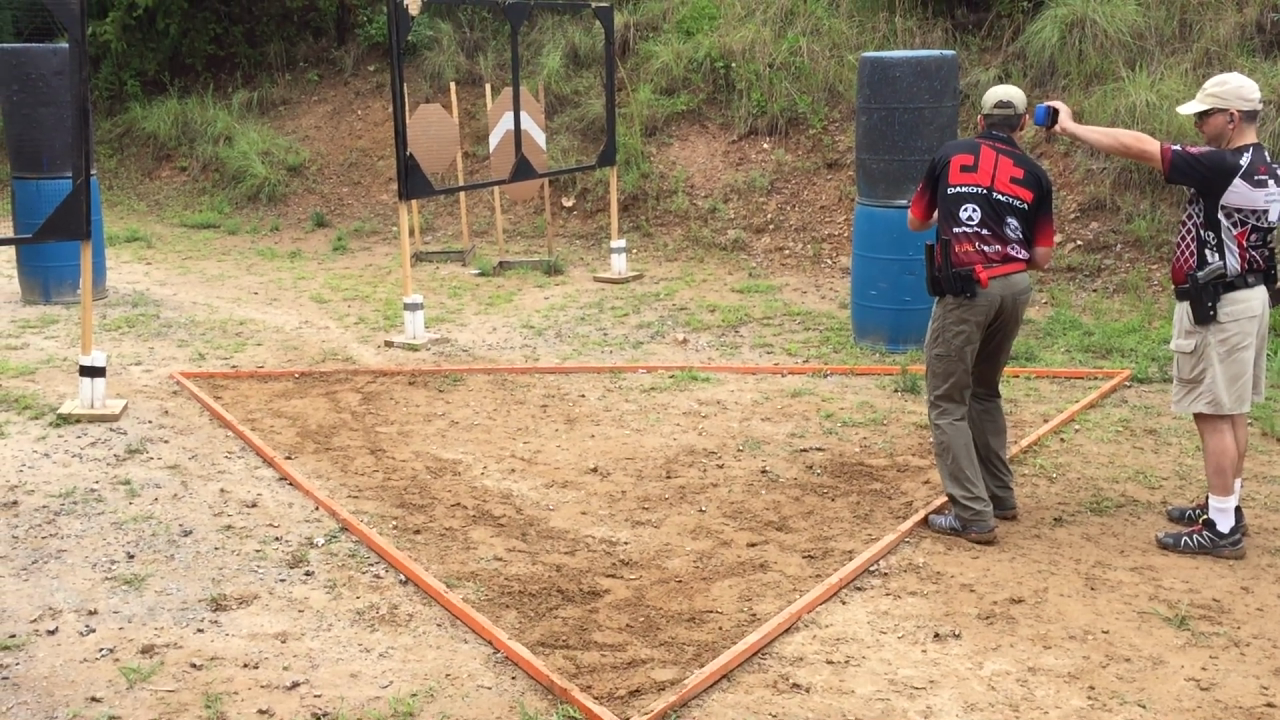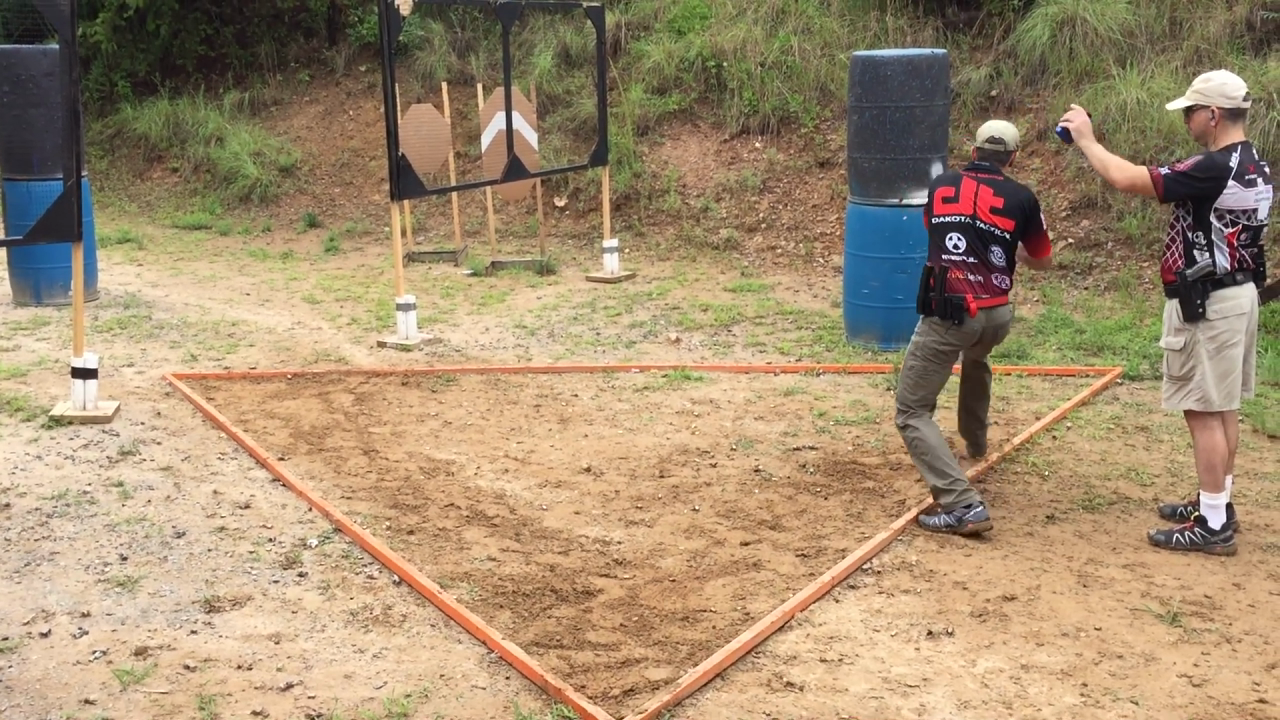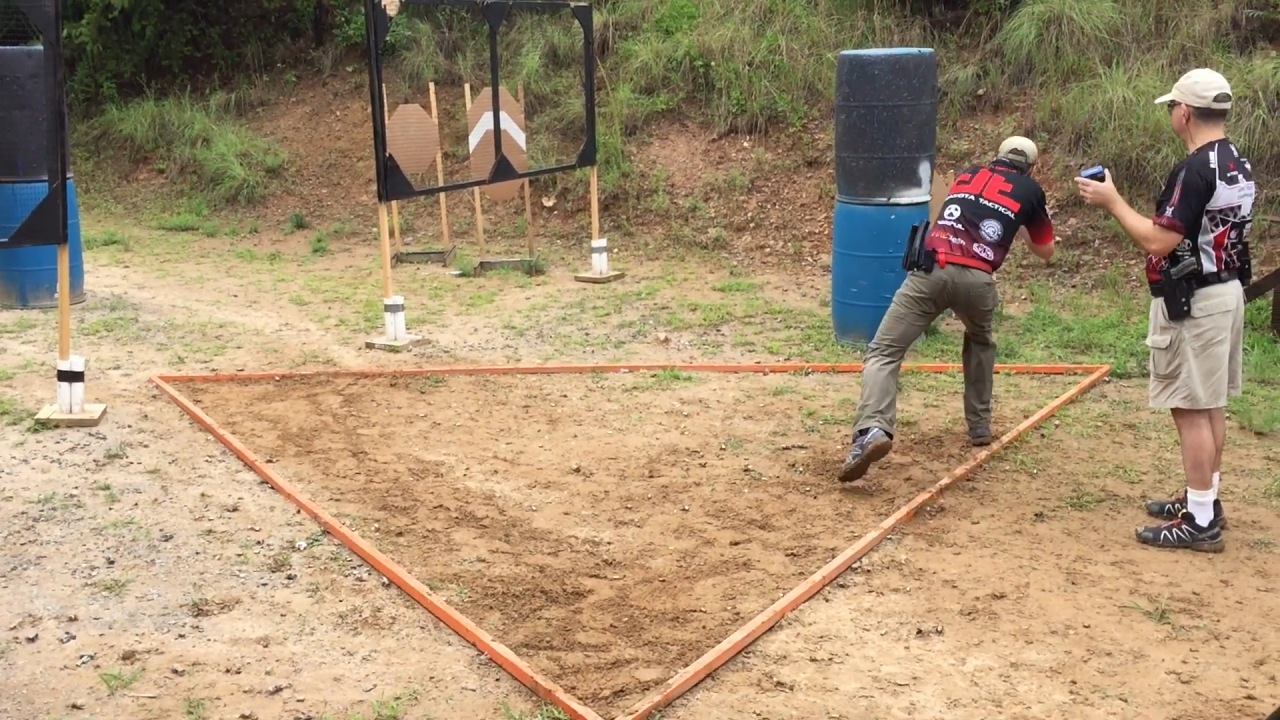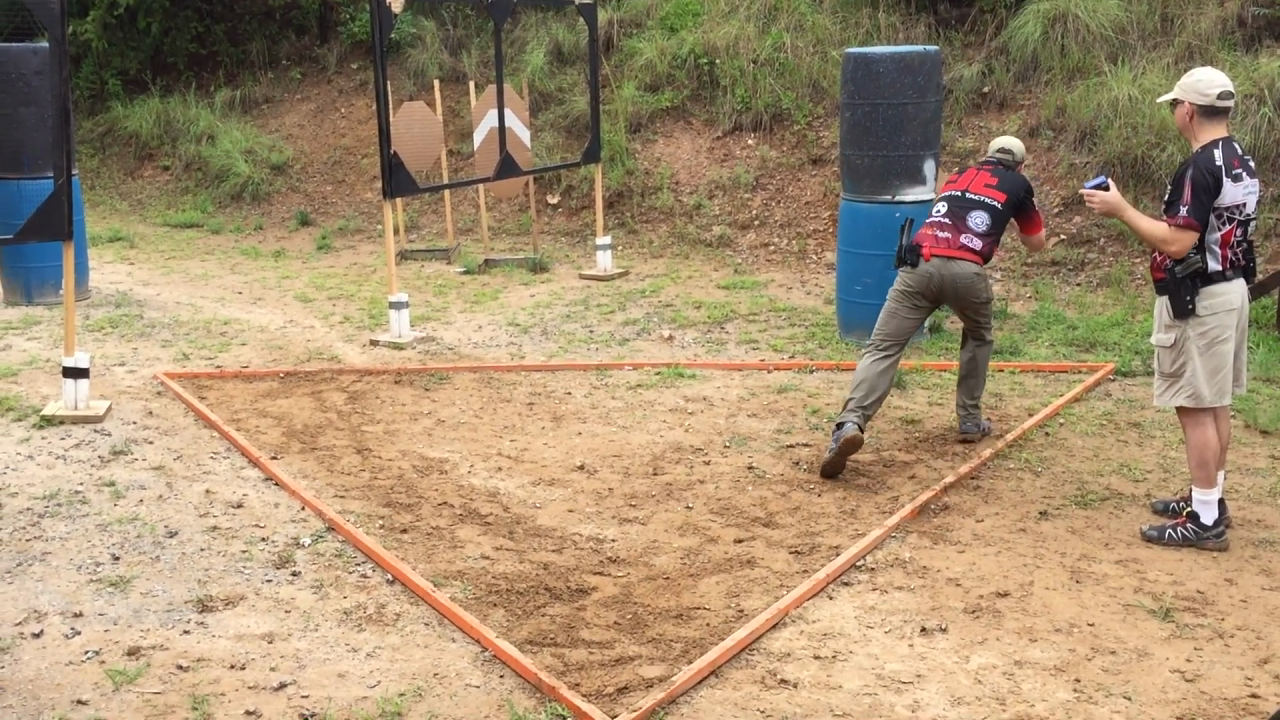
dt=0.4s
person 1, frame 1
left shoulder: (1224, 167)
left elbow: (1137, 146)
left wrist: (1071, 128)
left hip: (1217, 306)
left knee: (1214, 415)
right knee: (1232, 410)
left ankle: (1220, 529)
right ankle: (1224, 507)
person 1, frame 2
left shoulder: (1213, 169)
right shoulder: (1255, 167)
left elbow: (1129, 180)
left wrist: (1086, 138)
left hip: (1207, 303)
right hip: (1239, 293)
left knee: (1205, 411)
right knee: (1224, 407)
left ankle: (1213, 525)
right ankle: (1216, 504)
person 1, frame 3
left shoulder: (1194, 171)
right shoulder: (1237, 164)
left elbow: (1158, 241)
left wrist: (1111, 200)
left hip: (1193, 301)
right hip: (1225, 292)
left knee: (1191, 409)
right knee: (1211, 404)
left ankle: (1200, 521)
right ankle: (1204, 500)
person 1, frame 4
left shoulder: (1200, 168)
right shoulder: (1241, 162)
left elbow: (1176, 243)
left wrist: (1120, 209)
left hip: (1197, 300)
right hip: (1230, 290)
left knee: (1196, 407)
right knee: (1215, 403)
left ankle: (1204, 519)
right ankle: (1209, 498)
person 2, frame 1
left shoulder: (950, 155)
right shoulder: (1034, 174)
left elbow: (916, 222)
right elbow: (1042, 258)
left hip: (965, 291)
right hip: (1015, 288)
left knee: (949, 404)
right knee: (984, 393)
left ankle: (973, 516)
right ankle: (1000, 497)
person 2, frame 2
left shoulder: (942, 184)
right shoulder: (1021, 197)
right elbow: (1042, 261)
left hip: (946, 315)
right hip: (997, 314)
left knee: (913, 414)
right knee: (975, 360)
left ankle: (964, 505)
right ankle: (976, 440)
person 2, frame 3
left shoulder: (967, 175)
right shoulder: (1030, 189)
right elbow: (1046, 251)
left hip: (930, 270)
right hip: (975, 277)
left knee: (883, 354)
right knee: (980, 341)
left ankle: (872, 429)
right ankle: (980, 425)
person 2, frame 4
left shoulder: (956, 177)
right shoulder: (1017, 183)
right elbow: (1037, 243)
left hip: (921, 265)
right hip: (966, 270)
left knee: (882, 349)
right knee: (979, 337)
left ankle: (849, 426)
right ankle: (971, 422)
